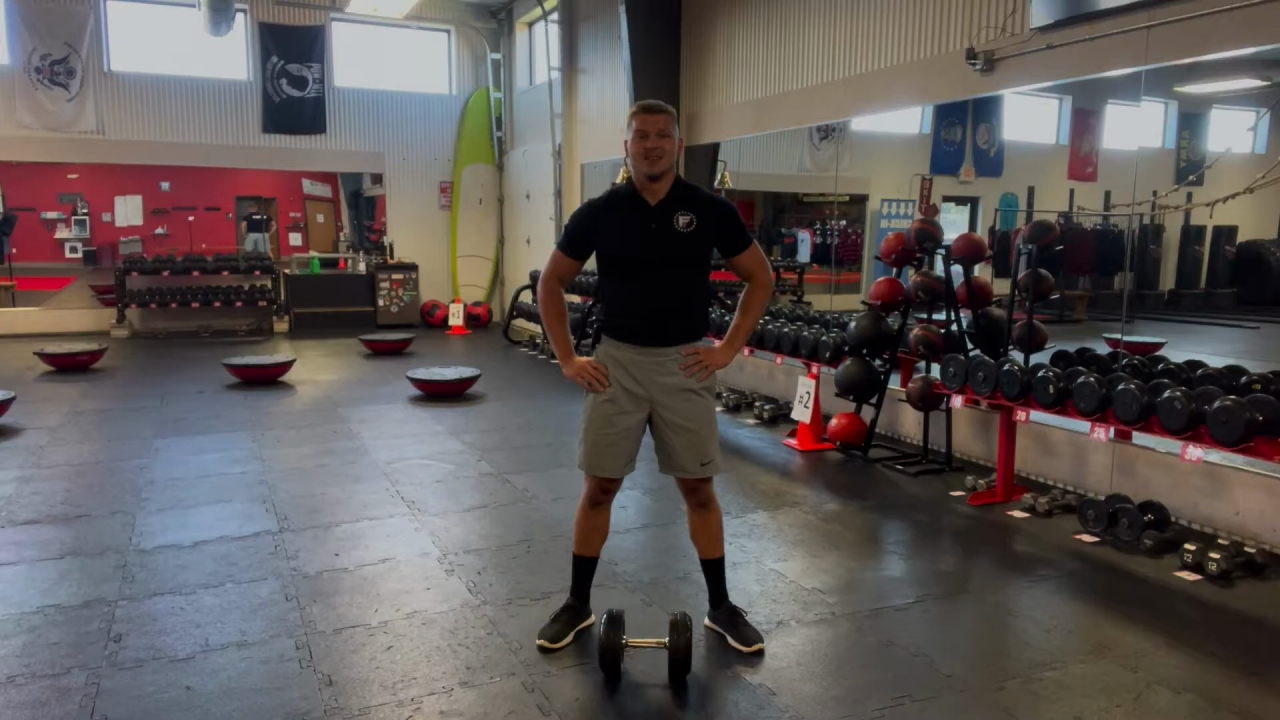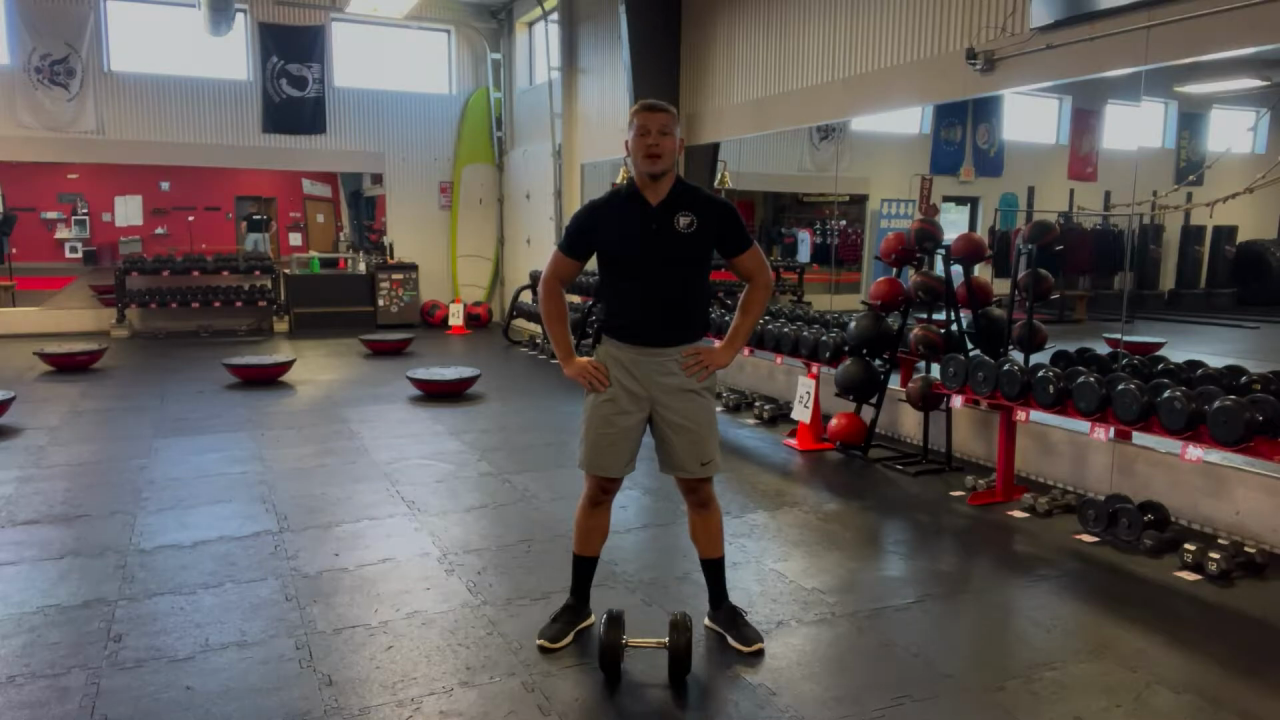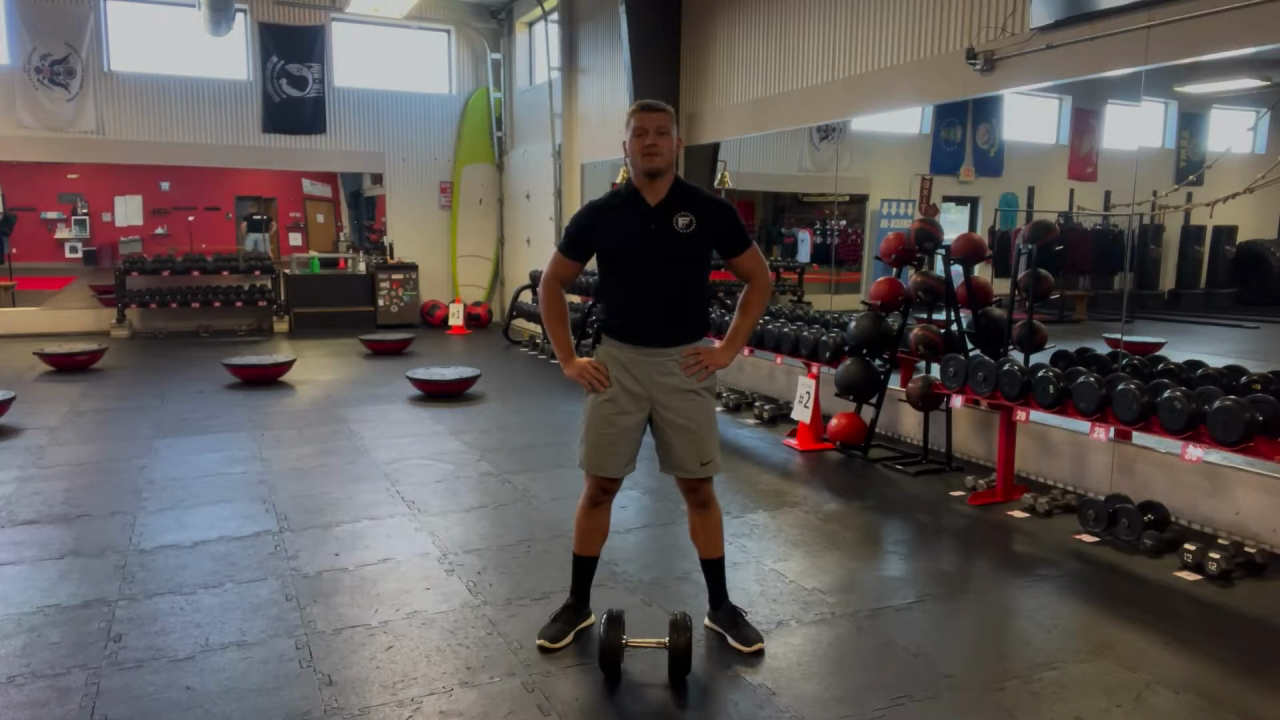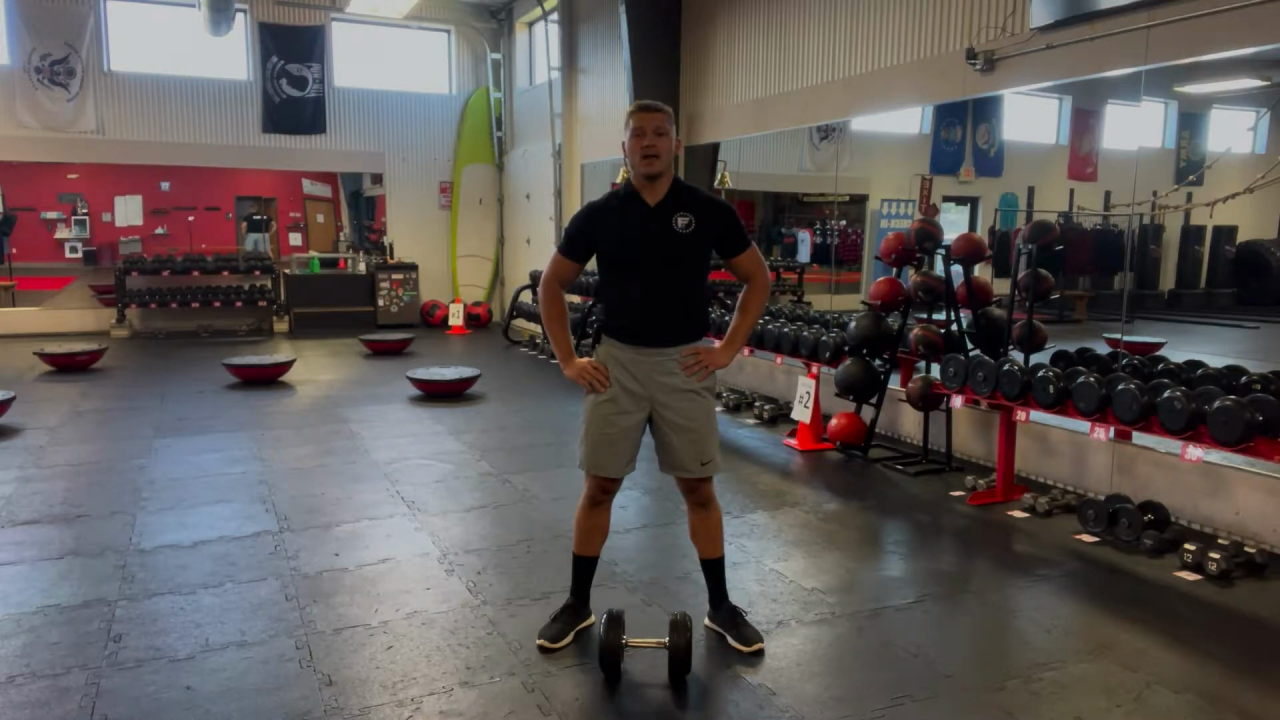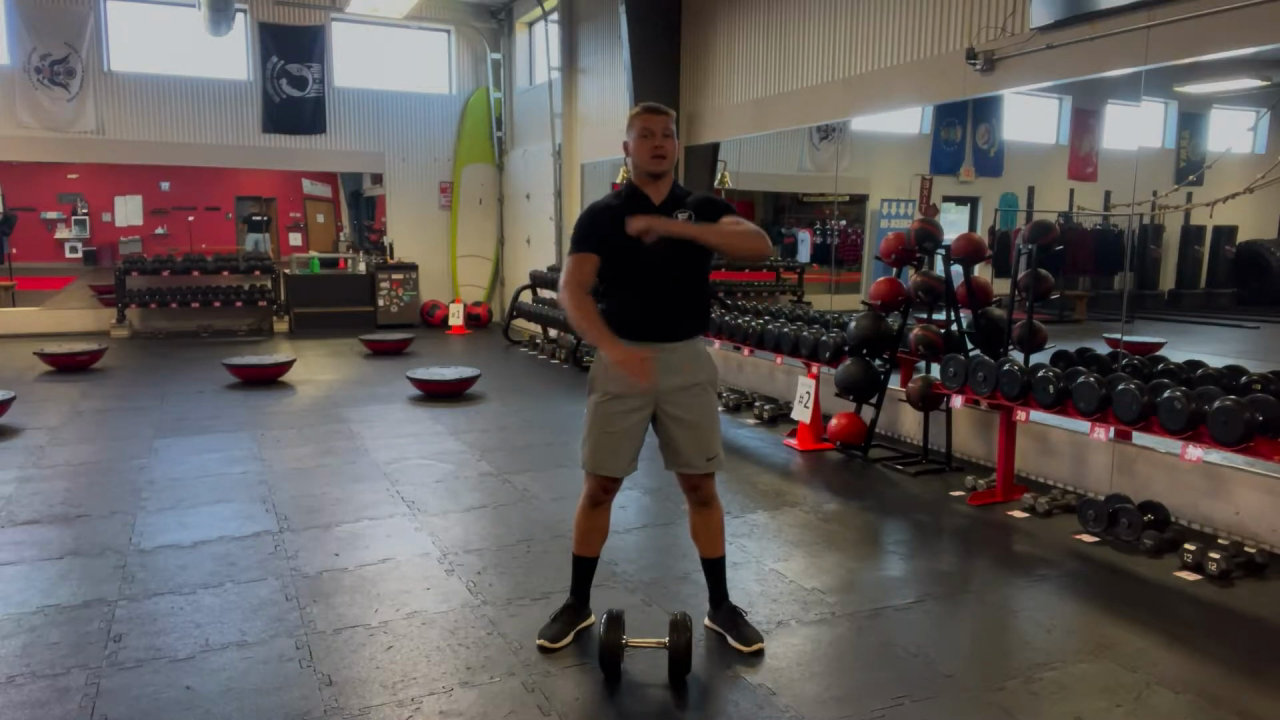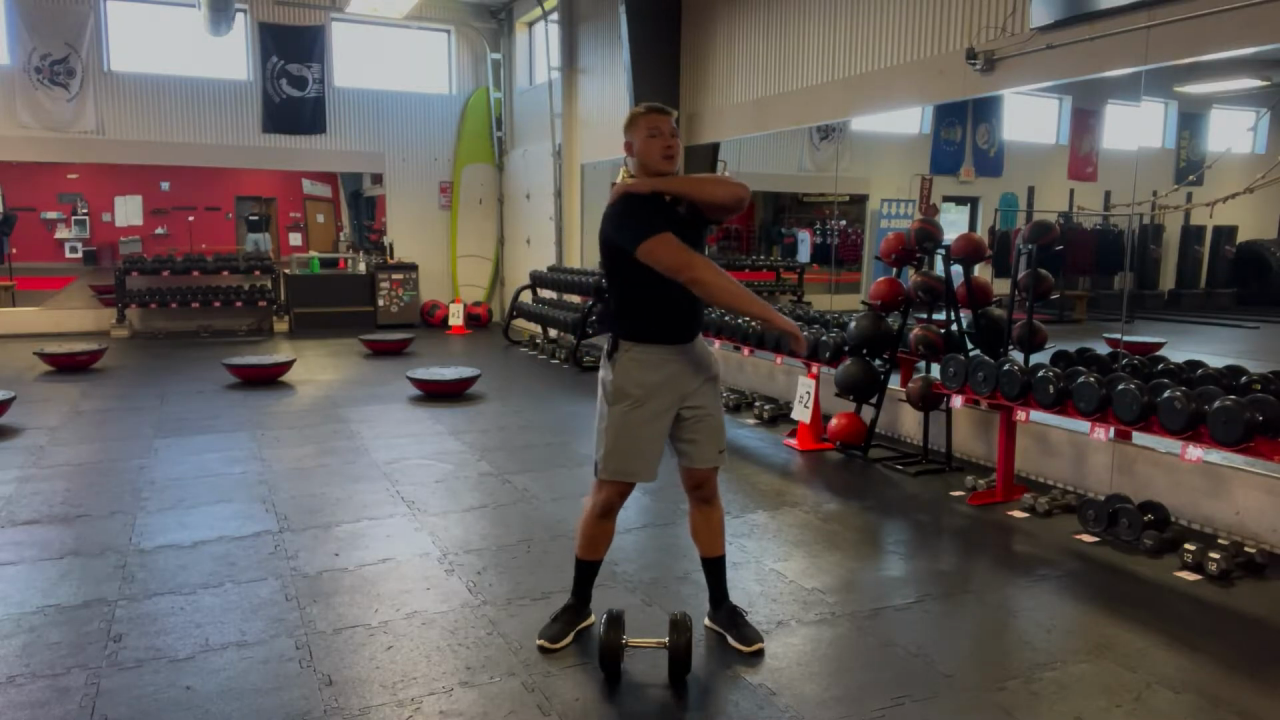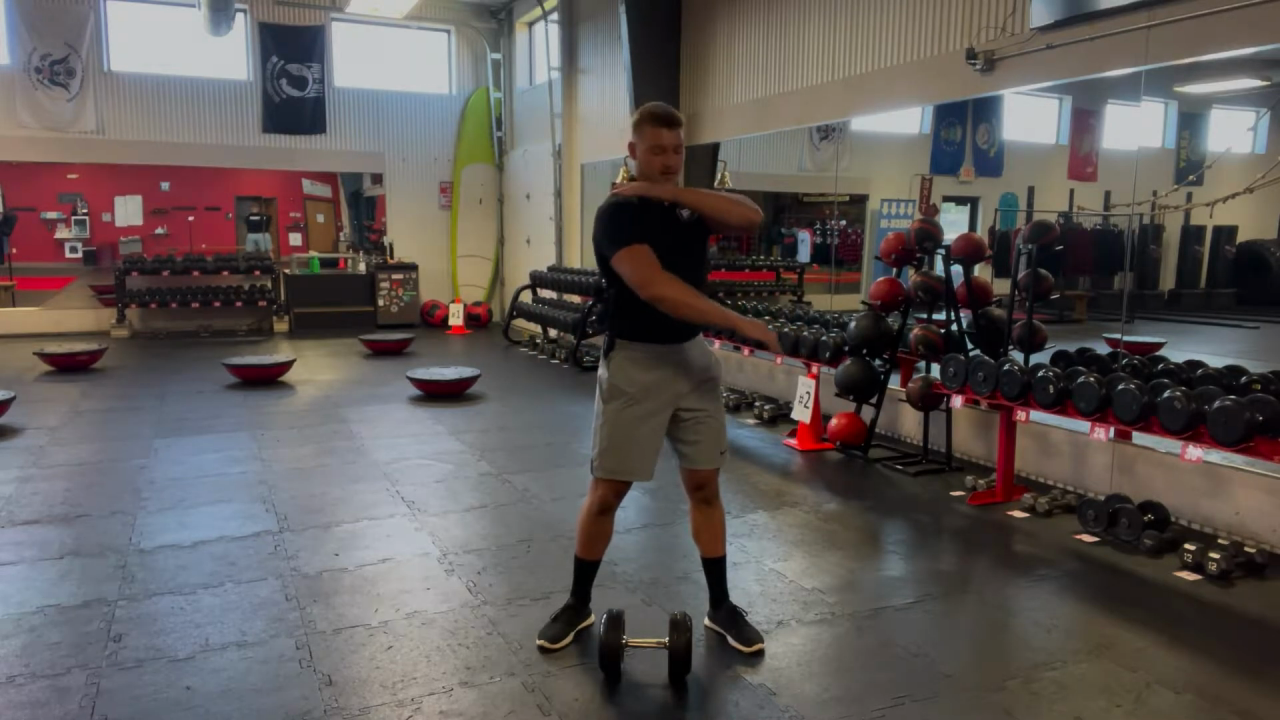
dt=0.7s
person 1, frame 1
left shoulder: (709, 209)
right shoulder: (599, 213)
left elbow: (760, 278)
right elbow: (551, 282)
left wrist: (729, 347)
right wrist: (567, 358)
left hip: (684, 363)
right hip: (617, 362)
left knee: (698, 488)
right knee: (599, 487)
left ankle: (720, 606)
right ankle: (577, 604)
person 1, frame 2
left shoulder: (711, 210)
right shoulder: (600, 214)
left elbow: (760, 279)
right elbow: (552, 283)
left wrist: (729, 348)
right wrist: (568, 358)
left hip: (685, 364)
right hip: (618, 362)
left knee: (699, 488)
right knee: (599, 487)
left ankle: (720, 606)
right ankle: (577, 604)
person 1, frame 3
left shoulder: (709, 211)
right shoulder: (600, 214)
left elbow: (759, 279)
right elbow: (552, 284)
left wrist: (728, 348)
right wrist: (568, 358)
left hip: (684, 364)
right hip: (617, 363)
left knee: (699, 489)
right knee: (599, 486)
left ankle: (720, 606)
right ankle: (577, 604)
person 1, frame 4
left shoulder: (709, 211)
right shoulder: (599, 215)
left elbow: (758, 279)
right elbow: (552, 284)
left wrist: (729, 348)
right wrist: (568, 358)
left hip: (684, 365)
right hip: (617, 364)
left knee: (698, 488)
right knee: (599, 486)
left ankle: (720, 606)
right ankle: (577, 604)
person 1, frame 5
left shoulder: (702, 210)
right shoulder: (602, 215)
left elbow: (758, 246)
right elbow: (572, 288)
left wrist: (680, 228)
right wrist: (609, 344)
left hip: (686, 365)
right hip: (622, 362)
left knee: (701, 487)
right knee: (599, 486)
left ankle: (720, 605)
right ankle: (577, 604)
person 1, frame 6
left shoulder: (686, 201)
right shoulder: (628, 210)
left elbow: (737, 196)
right elbow: (692, 272)
left wrist: (660, 183)
right wrist: (772, 317)
left hip: (693, 356)
right hip: (637, 363)
left knee: (704, 485)
right knee: (610, 492)
left ankle: (720, 606)
right ankle: (578, 604)
person 1, frame 7
left shoulder: (693, 205)
right shoulder: (619, 213)
left elbow: (748, 215)
right elbow: (652, 286)
left wrist: (678, 194)
right wrist: (739, 322)
left hip: (694, 358)
right hip: (635, 363)
left knee: (705, 486)
right knee: (607, 491)
left ankle: (720, 606)
right ankle: (578, 604)
